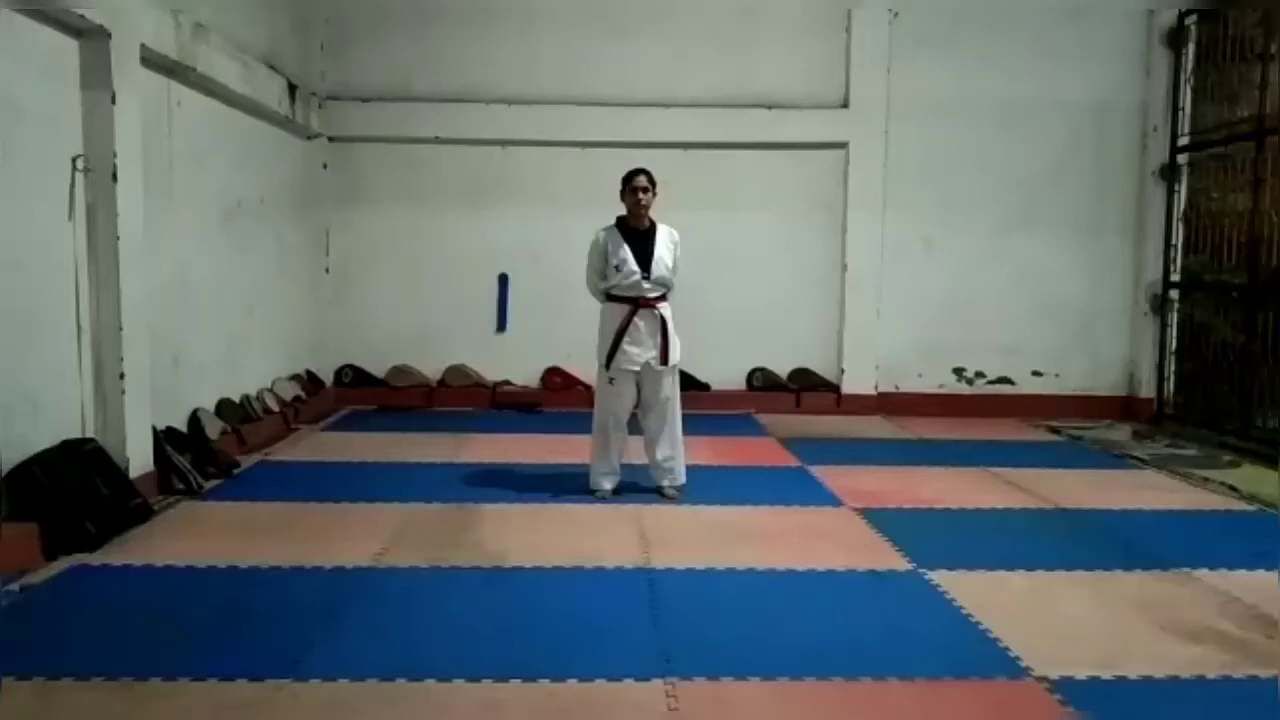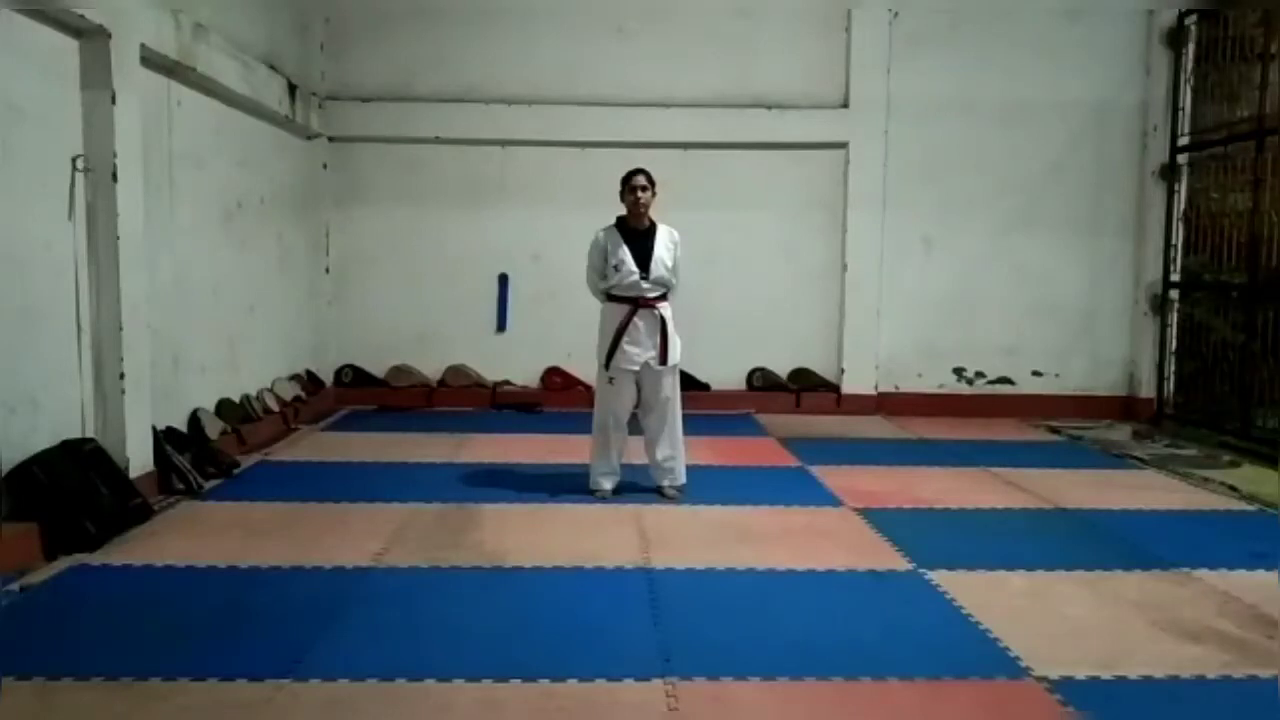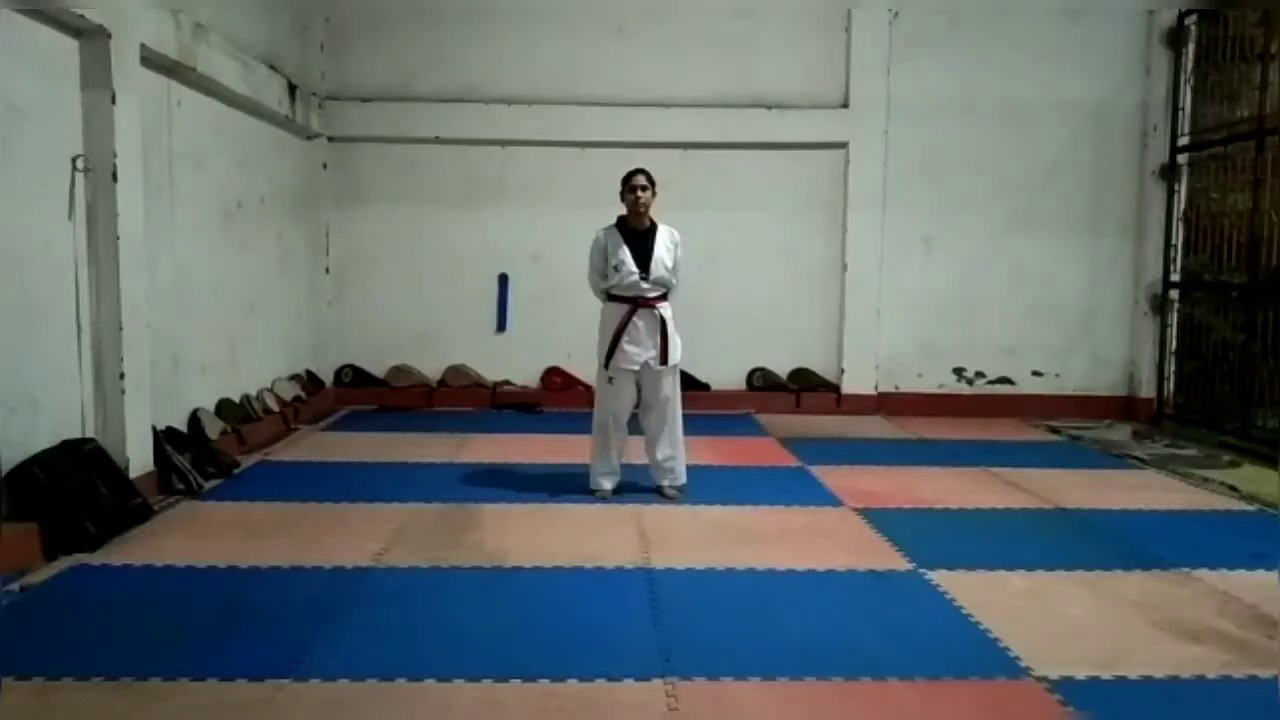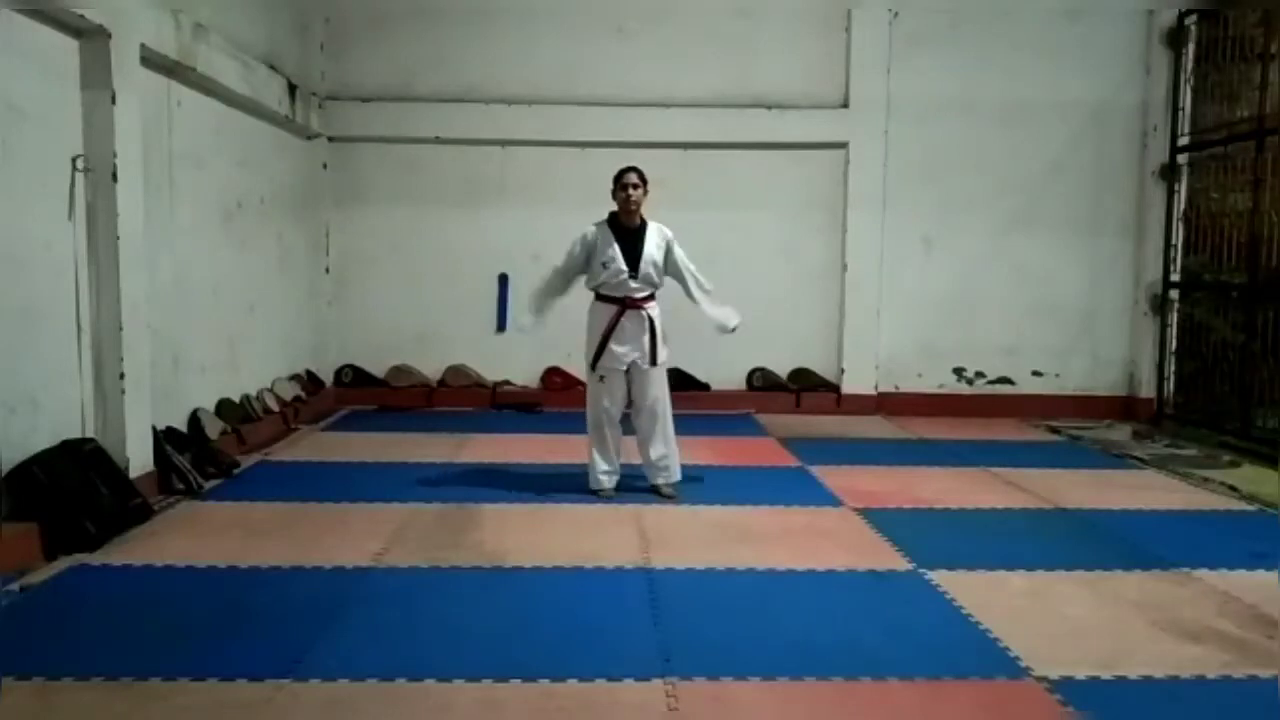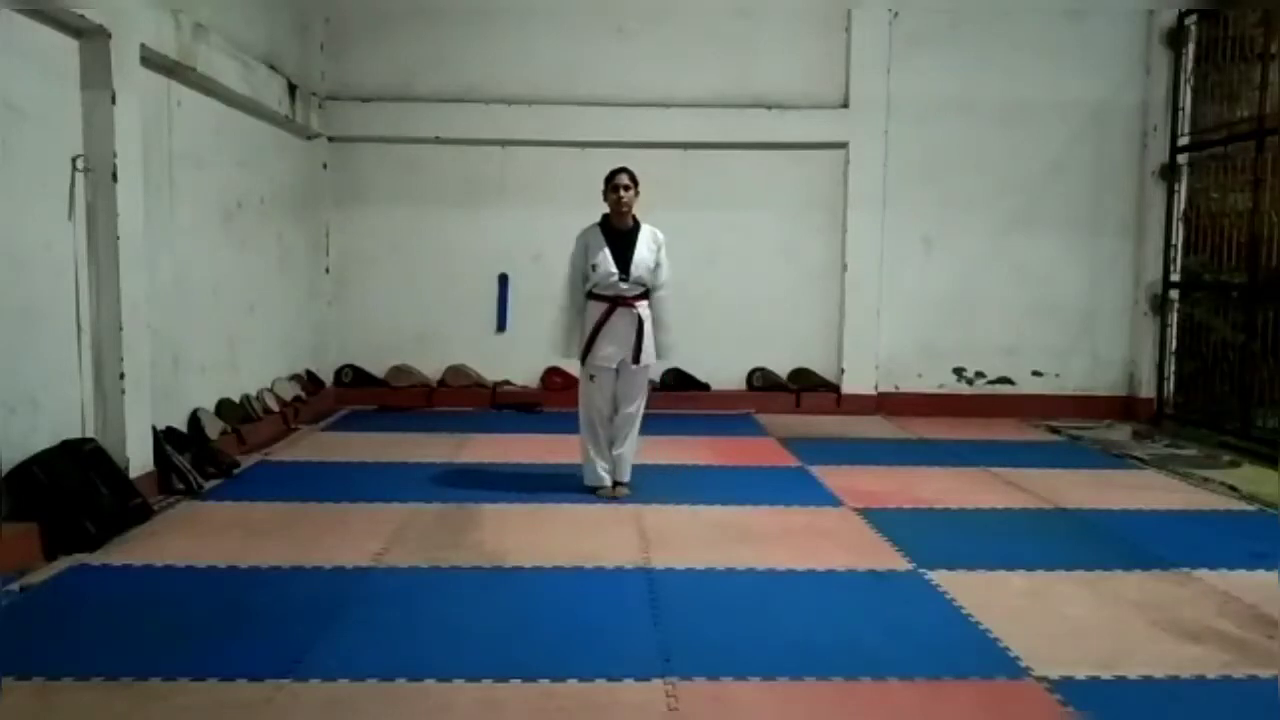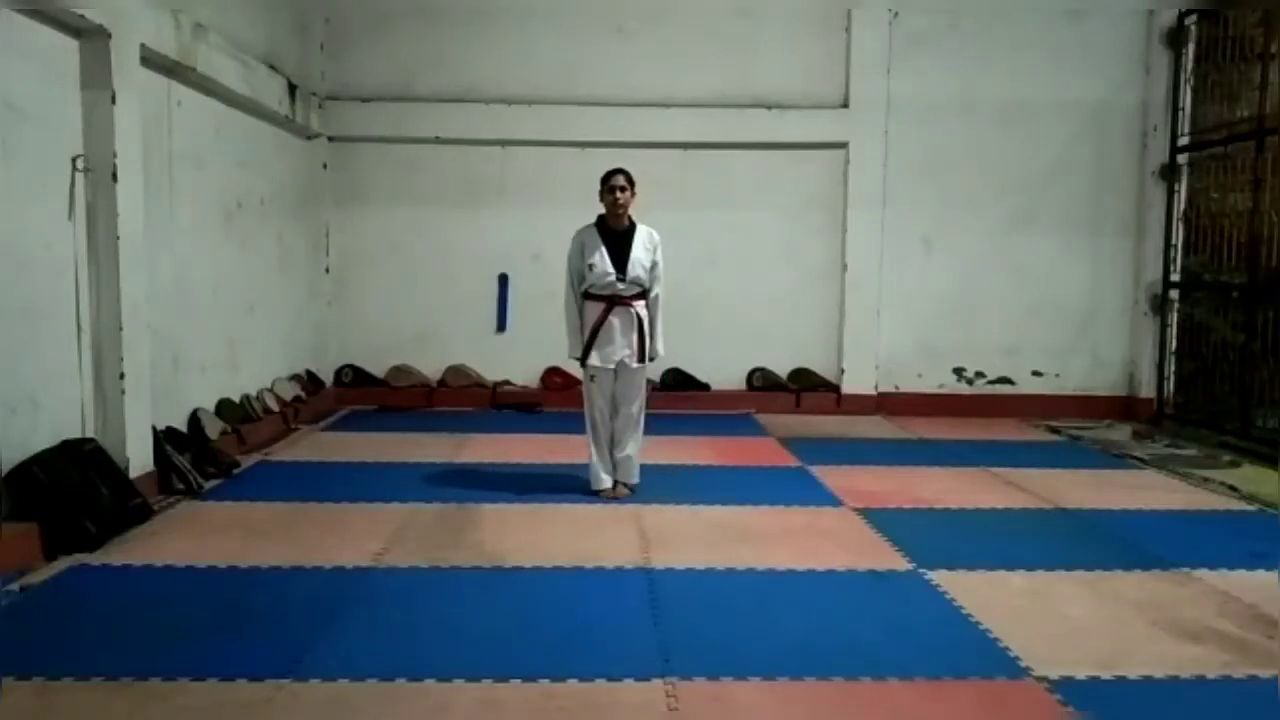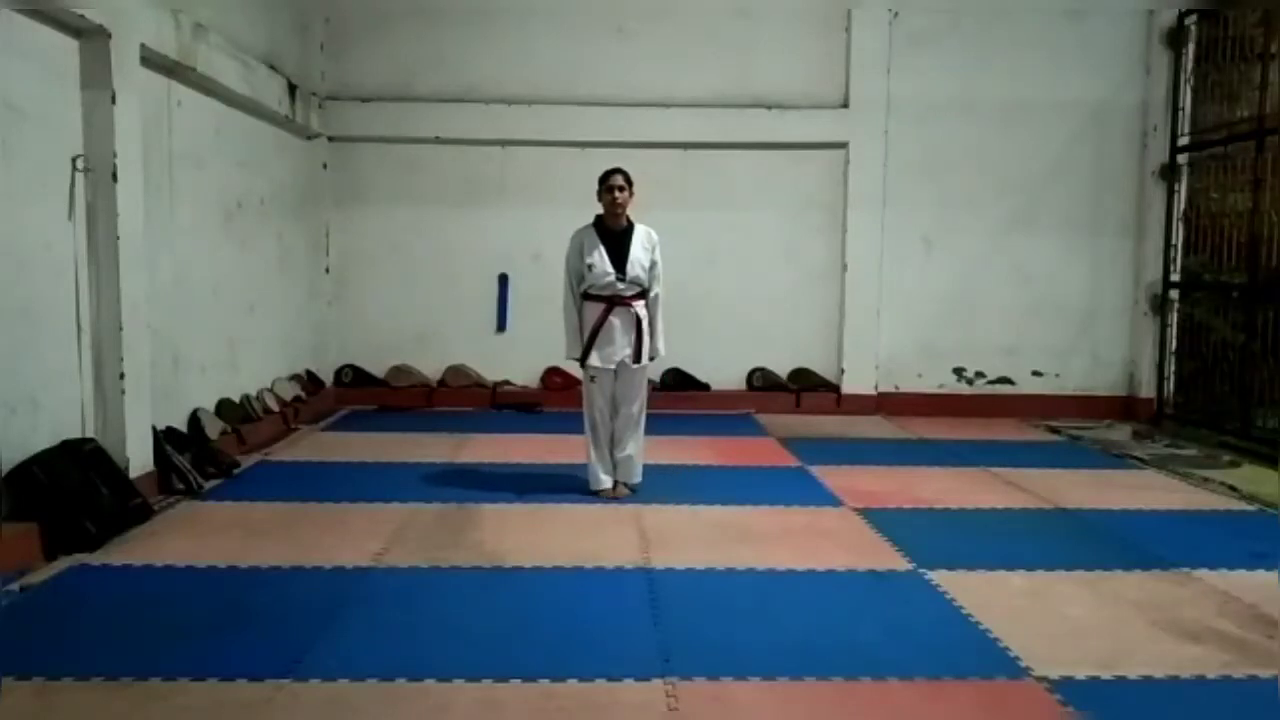
dt=0.3s
person 1, frame 1
left shoulder: (670, 237)
right shoulder: (605, 238)
right elbow: (595, 283)
left wrist: (649, 306)
right wrist: (625, 306)
left hip: (658, 327)
right hip: (620, 326)
left knee: (662, 408)
right knee: (612, 409)
left ankle: (668, 476)
right ankle: (605, 478)
person 1, frame 2
left shoulder: (670, 238)
right shoulder: (605, 238)
right elbow: (595, 282)
left wrist: (651, 306)
right wrist: (626, 305)
left hip: (659, 327)
right hip: (619, 326)
left knee: (662, 407)
right knee: (612, 408)
left ankle: (668, 477)
right ankle: (604, 478)
person 1, frame 3
left shoulder: (670, 238)
right shoulder: (605, 238)
right elbow: (598, 285)
left wrist: (652, 310)
right wrist: (625, 309)
left hip: (658, 327)
right hip: (619, 327)
left knee: (663, 407)
right knee: (612, 409)
left ankle: (669, 476)
right ankle: (604, 477)
person 1, frame 4
left shoulder: (661, 236)
right shoulder: (594, 235)
left elbow: (689, 277)
right elbow: (563, 273)
left wrist: (722, 314)
right wrist: (533, 309)
left hip: (646, 325)
right hip: (608, 324)
left knee: (654, 406)
right knee: (604, 407)
left ankle: (663, 475)
right ankle: (605, 477)
person 1, frame 5
left shoulder: (653, 239)
right shoulder: (588, 238)
left elbow: (659, 291)
right elbow: (576, 290)
left wrist: (659, 339)
right wrist: (574, 339)
left hip: (636, 327)
right hip: (599, 326)
left knee: (629, 408)
right knee: (596, 407)
left ankle: (620, 475)
right ankle: (600, 476)
person 1, frame 6
left shoulder: (649, 239)
right shoulder: (584, 238)
left elbow: (655, 292)
right elbow: (573, 292)
left wrist: (655, 341)
right wrist: (576, 343)
left hip: (634, 326)
right hip: (597, 327)
left knee: (630, 408)
right knee: (599, 408)
left ankle: (624, 475)
right ankle: (603, 477)
person 1, frame 7
left shoulder: (647, 238)
right shoulder: (582, 238)
left elbow: (654, 292)
right elbow: (572, 293)
left wrist: (655, 341)
right wrist: (575, 343)
left hip: (634, 328)
right hip: (597, 328)
left knee: (630, 407)
right knee: (599, 408)
left ankle: (625, 475)
right ankle: (603, 478)
